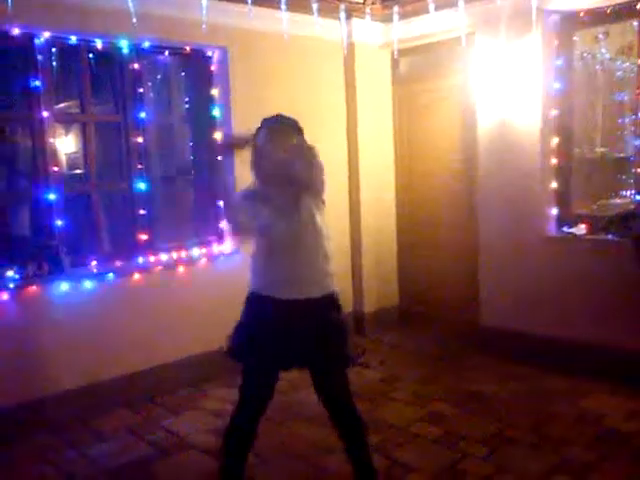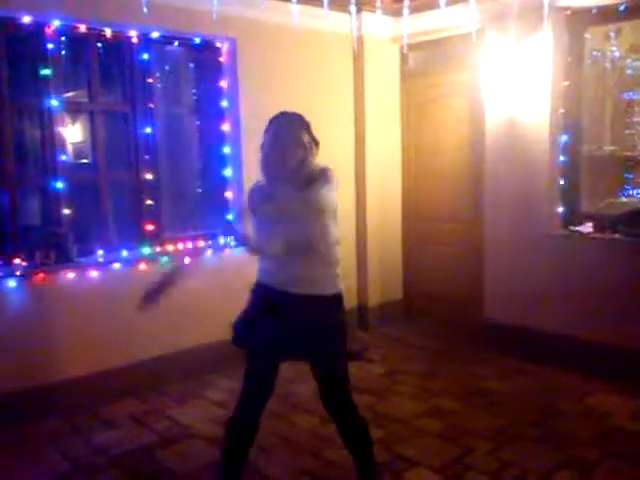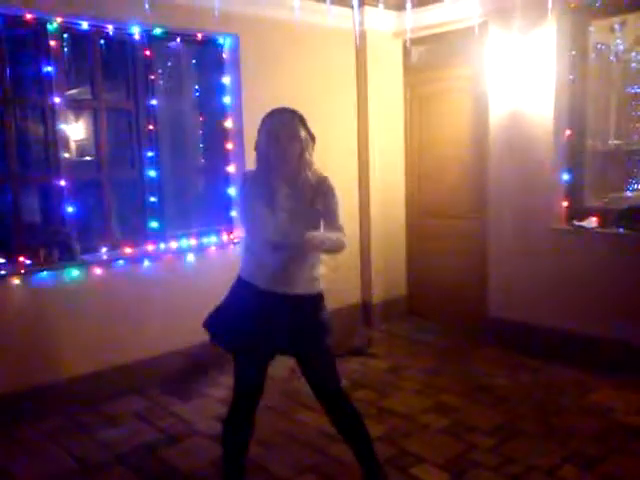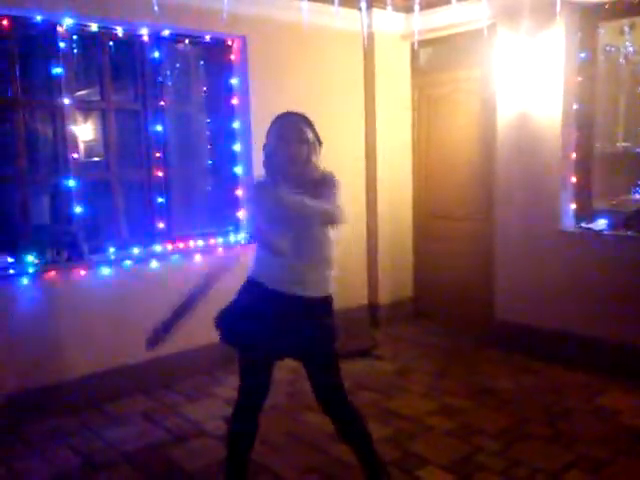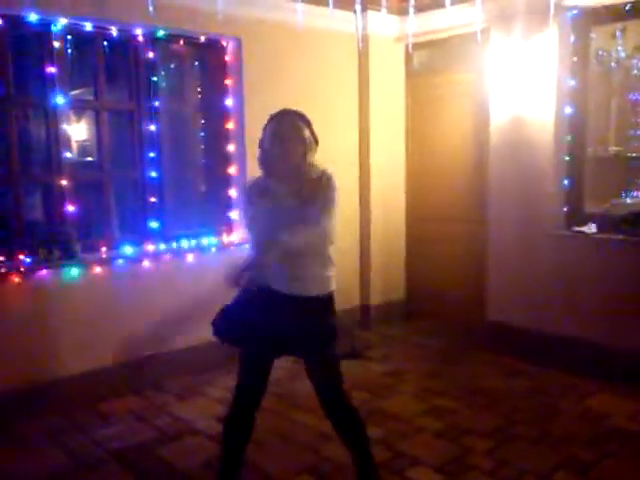
dt=1s
person 1, frame 1
left shoulder: (310, 188)
right shoulder: (251, 198)
left elbow: (307, 156)
right elbow: (241, 227)
left wrist: (244, 141)
left hip: (317, 307)
right hip: (268, 310)
left knee: (339, 401)
right knee: (250, 406)
person 1, frame 2
left shoulder: (322, 180)
right shoulder: (259, 194)
left elbow: (320, 206)
right elbow: (266, 245)
left hip: (320, 304)
right hip: (273, 303)
left knee: (338, 401)
right knee: (252, 399)
person 1, frame 3
left shoulder: (321, 186)
right shoulder: (251, 185)
left elbow: (337, 238)
right elbow: (262, 241)
left wrist: (310, 240)
right wrist: (282, 252)
left hip: (304, 303)
right hip: (256, 299)
left knee: (331, 392)
right knee: (246, 397)
person 1, frame 4
left shoulder: (325, 183)
right shoulder: (261, 191)
left elbow: (333, 215)
right elbow: (274, 244)
left wrist: (291, 201)
right wrist: (267, 238)
left hip: (312, 306)
right hip: (264, 301)
left knee: (333, 398)
right knee: (251, 398)
person 1, frame 5
left shoulder: (324, 183)
right shoulder: (257, 191)
left elbow: (316, 233)
right elbow: (261, 238)
left wrist: (270, 253)
left hip: (313, 303)
right hip: (266, 299)
left knee: (332, 396)
right knee: (247, 396)
